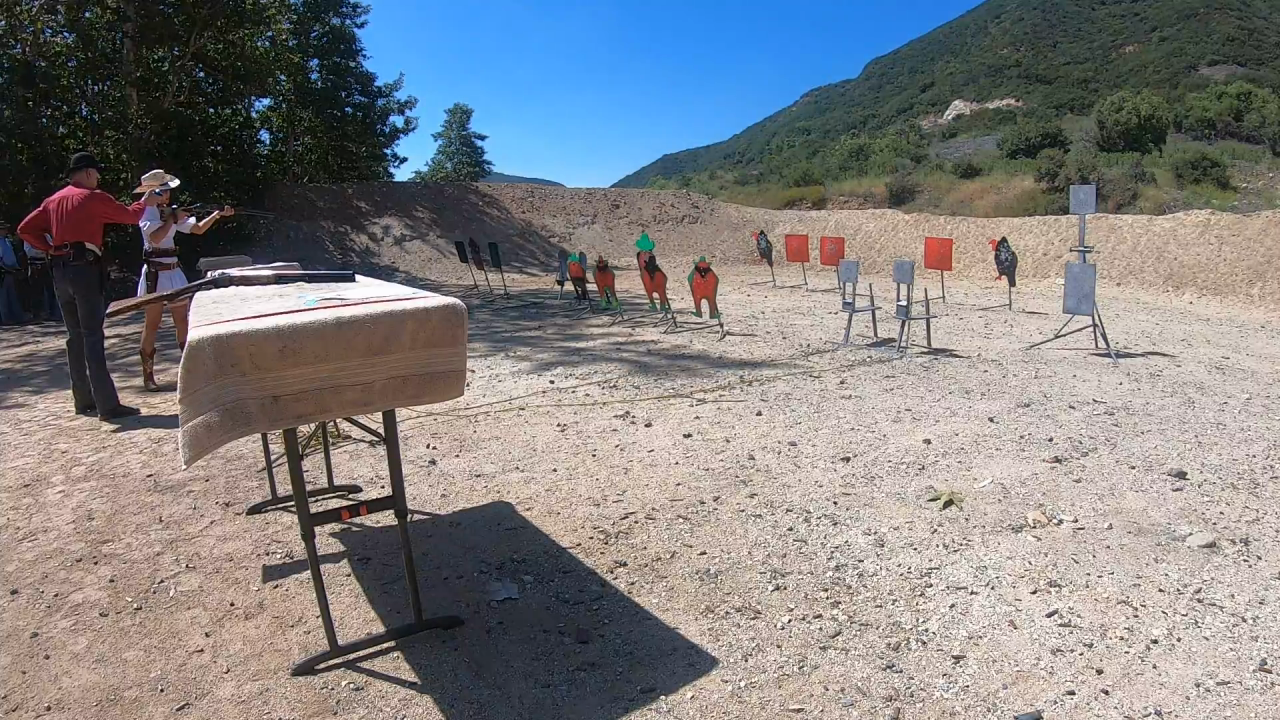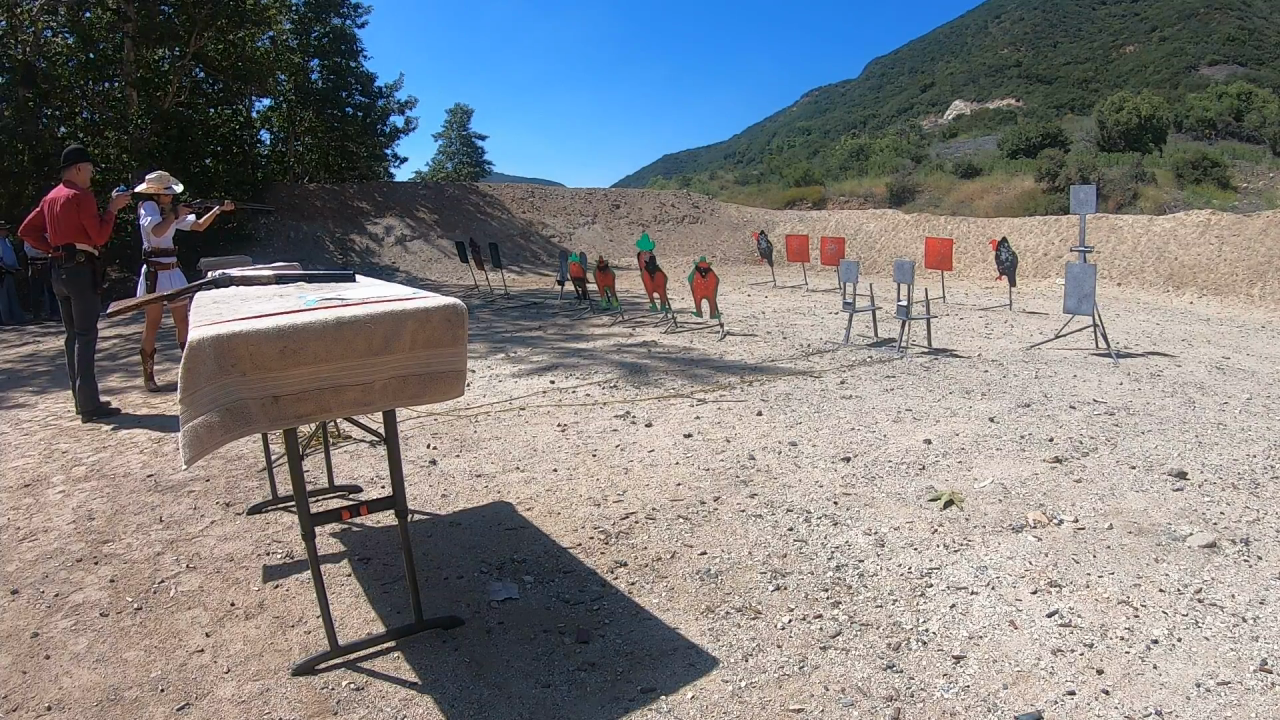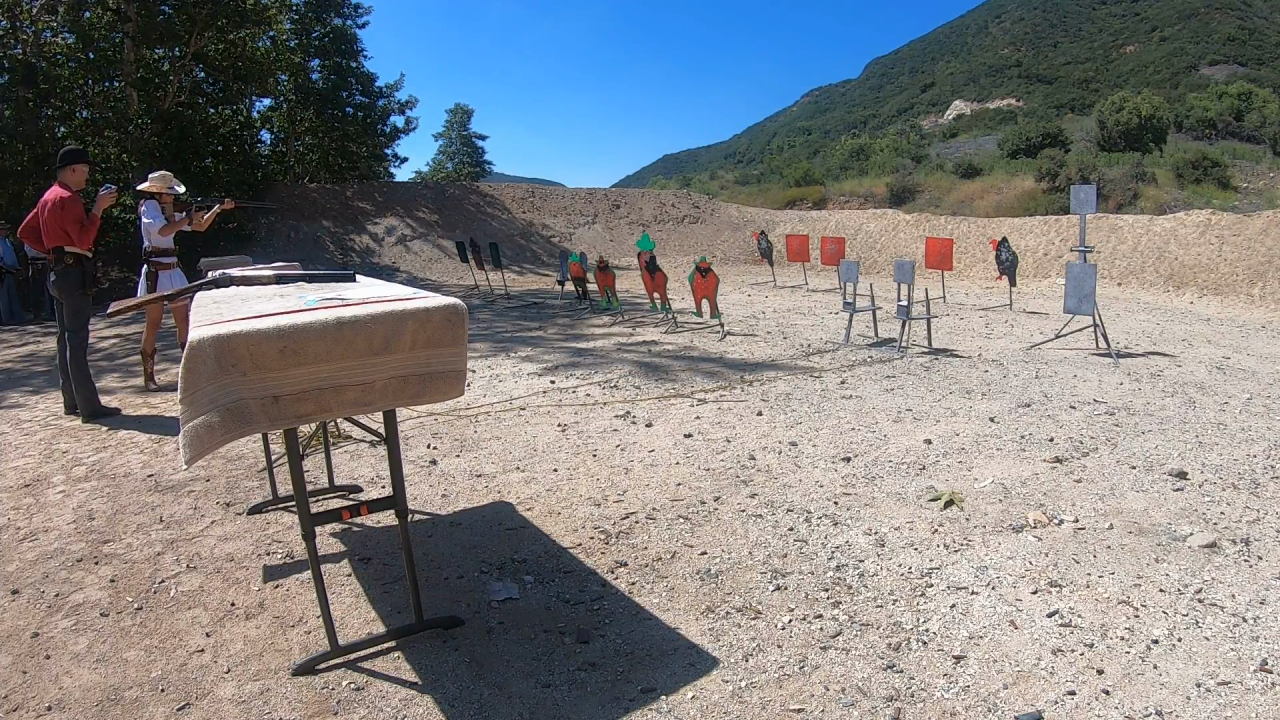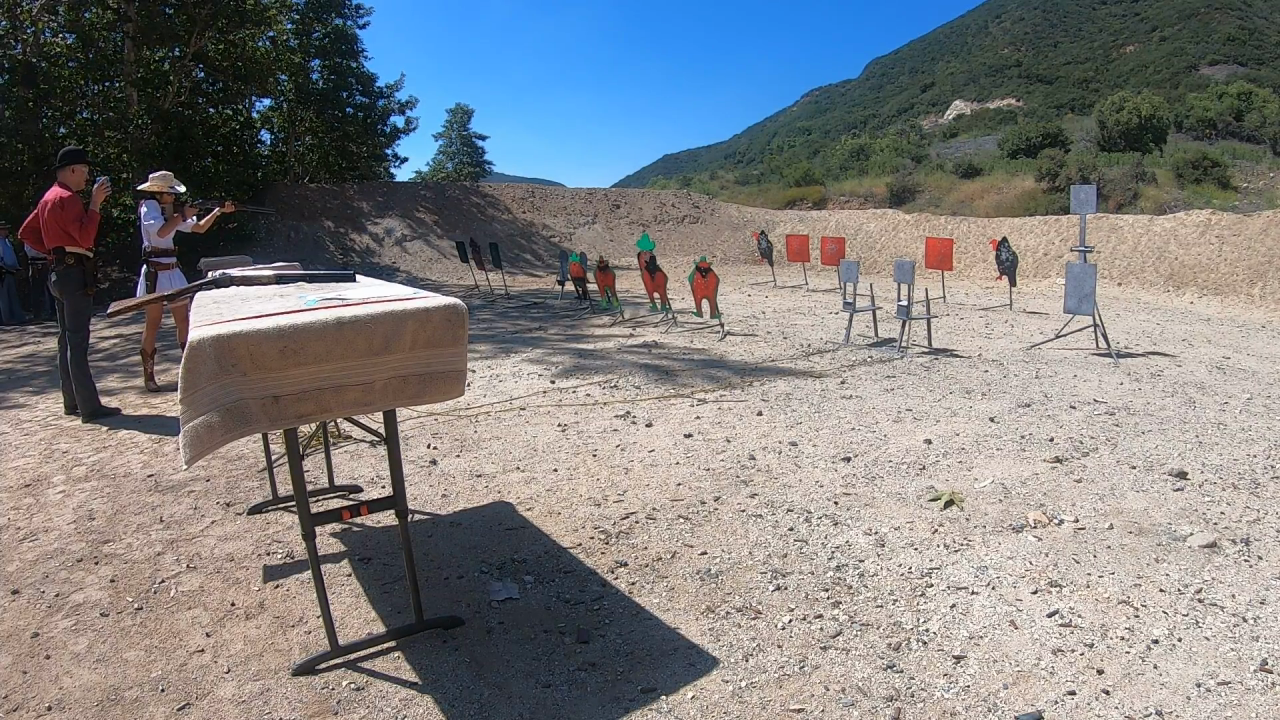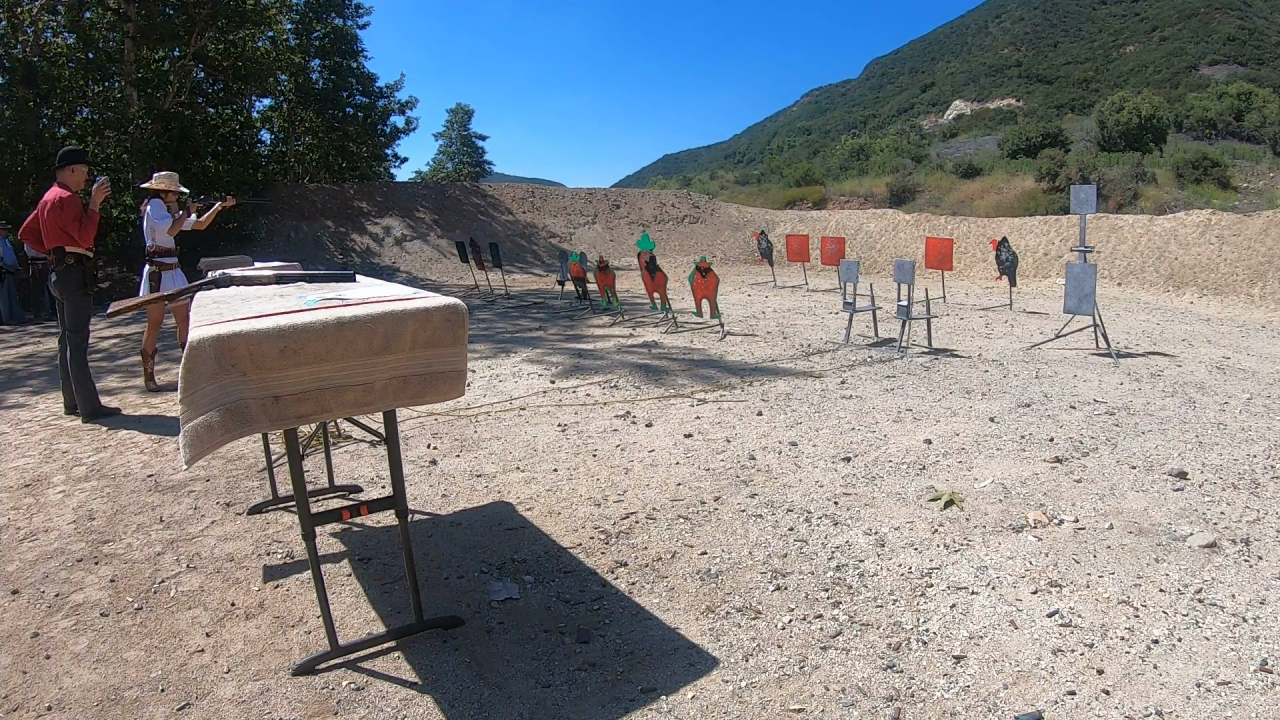
dt=1s
person 1, frame 1
left shoulder: (53, 200)
right shoulder: (93, 197)
left elbow: (25, 229)
right elbow: (129, 215)
left wrist: (50, 248)
right wrist: (145, 202)
left hip: (60, 271)
right hip: (84, 269)
left knee: (76, 337)
right knee: (93, 337)
left ankle: (84, 401)
right ankle: (107, 405)
person 1, frame 2
left shoulder: (51, 198)
right shoulder: (81, 196)
left elbow: (26, 231)
right elbow: (99, 236)
left wrist: (53, 248)
right wrist: (113, 207)
left hip: (59, 271)
right hip: (81, 270)
left knee: (74, 336)
right knee: (86, 337)
left ankle: (83, 400)
right ankle: (89, 406)
person 1, frame 3
left shoulder: (49, 197)
right shoulder: (68, 198)
left elbow: (26, 232)
right elbow: (83, 240)
left wrist: (52, 249)
right wrist: (98, 208)
left hip: (58, 272)
right hip: (74, 272)
left knee: (66, 338)
right knee: (77, 340)
left ankle: (72, 401)
right ankle: (89, 407)
person 1, frame 4
left shoulder: (49, 198)
right shoulder: (68, 198)
left elbow: (27, 232)
right elbow: (86, 237)
left wrist: (52, 250)
right wrist: (95, 203)
left hip: (59, 272)
right hip: (75, 273)
left knee: (67, 340)
right knee: (78, 341)
left ankle: (72, 401)
right ankle: (90, 407)
person 1, frame 5
left shoulder: (49, 198)
right shoulder: (67, 198)
left elbow: (27, 233)
right elbow: (85, 238)
left wrist: (54, 250)
right wrist: (95, 202)
left hip: (59, 272)
right hip: (75, 273)
left knee: (68, 339)
right knee: (77, 341)
left ankle: (72, 402)
right ankle: (90, 408)
person 2, frame 1
left shoulder: (171, 211)
right shoulder: (147, 210)
left elbow: (198, 229)
right elbow: (156, 237)
left wrist: (217, 214)
right wrist: (172, 219)
left hip: (174, 271)
right hip: (155, 273)
left knee: (182, 321)
right knee: (152, 325)
right ankle: (148, 376)
person 2, frame 2
left shoulder: (170, 210)
right shoulder: (148, 206)
left elbow: (199, 225)
right elbow: (157, 231)
left wrist: (218, 209)
right wrist: (174, 214)
left hip: (173, 271)
right hip: (155, 272)
left knee: (183, 321)
right knee: (153, 325)
right ankle: (148, 376)
person 2, frame 3
left shoulder: (171, 212)
right shoulder: (149, 206)
left elbow: (201, 226)
right elbow: (163, 231)
left wrist: (218, 208)
right wrist: (188, 218)
left hip: (174, 271)
right hip: (156, 272)
left knee: (184, 320)
right knee: (153, 324)
right ankle: (148, 376)
person 2, frame 4
left shoulder: (170, 212)
right shoulder: (149, 206)
left elbow: (200, 228)
right elbow: (161, 232)
left wrist: (218, 211)
right wrist: (182, 215)
left hip: (173, 271)
right hip: (155, 272)
left knee: (184, 320)
right knee: (153, 324)
right ankle: (148, 376)
person 2, frame 5
left shoulder: (169, 210)
right shoulder: (154, 205)
left elbow: (200, 224)
right elbow: (171, 230)
left wrist: (219, 206)
right wrist: (187, 211)
left hip: (174, 271)
right hip: (158, 272)
left knee: (184, 320)
right knee: (154, 324)
right ankle: (148, 376)
